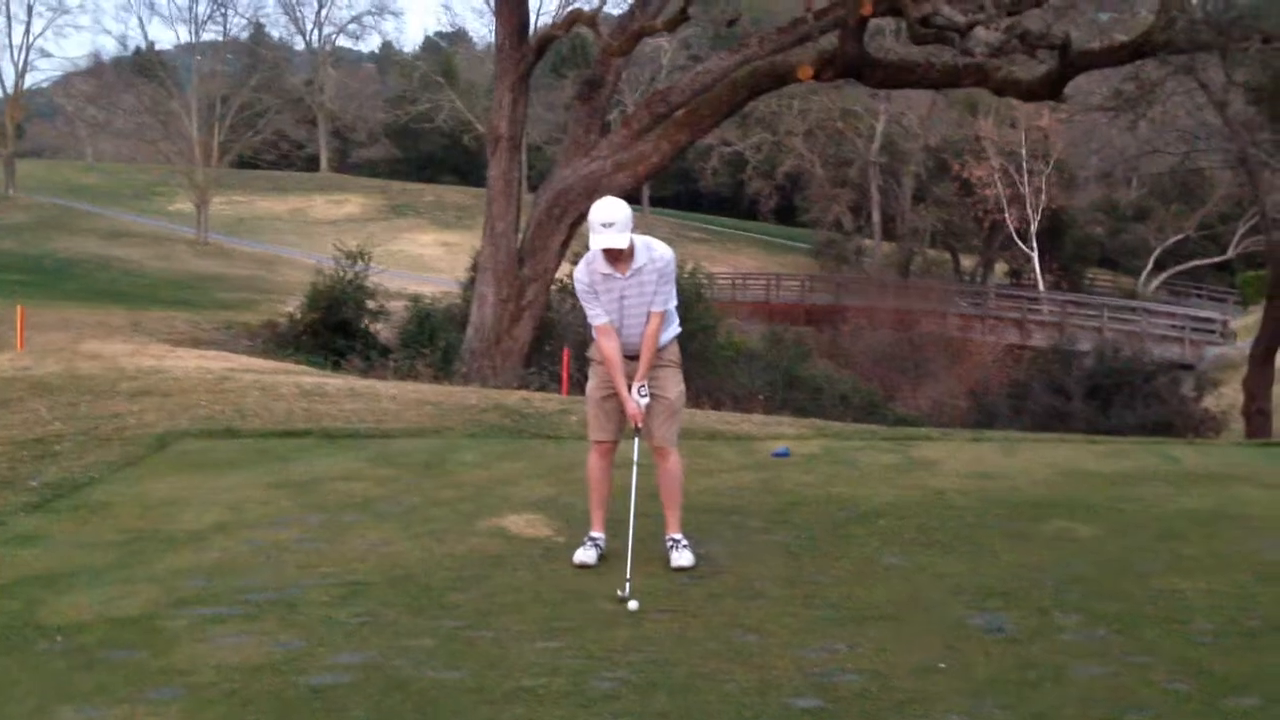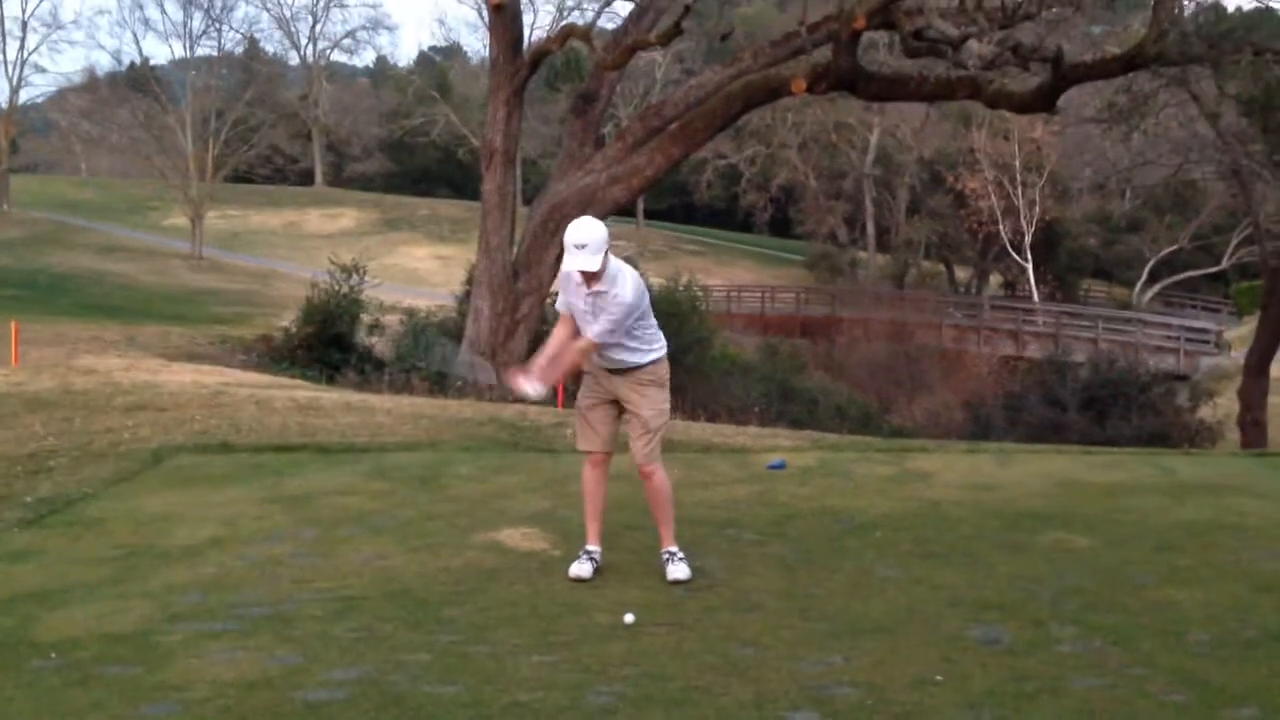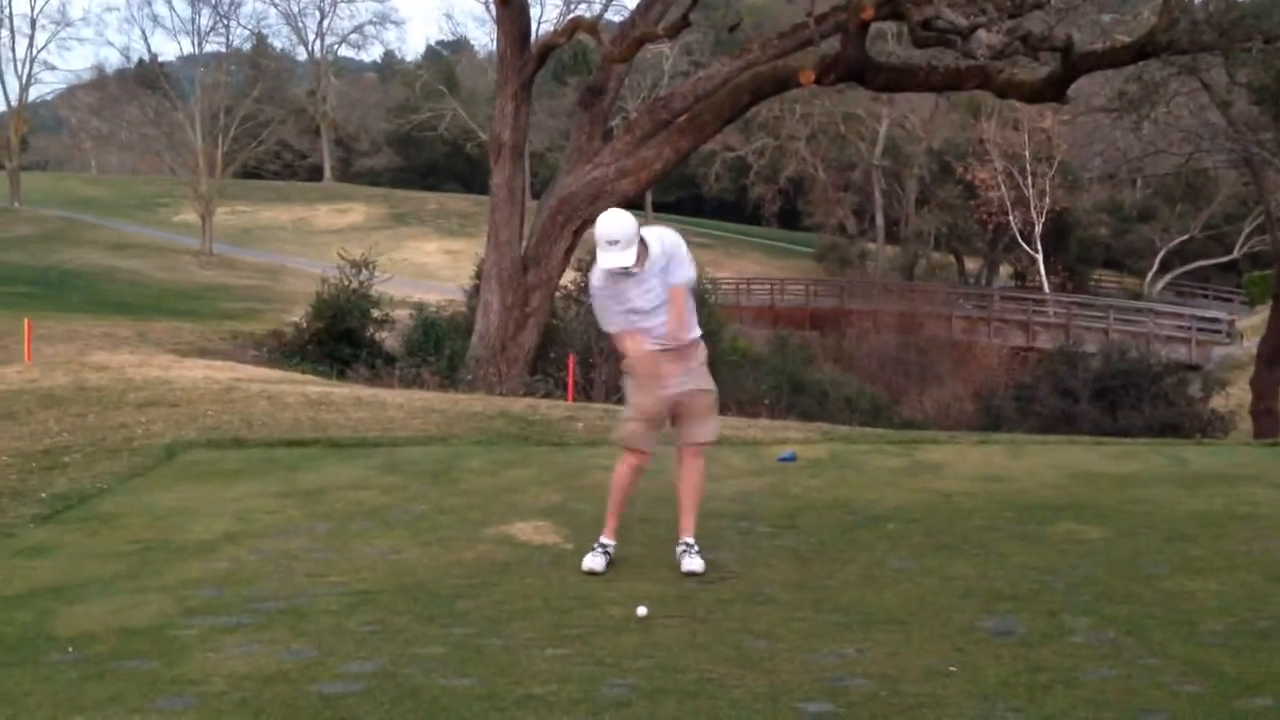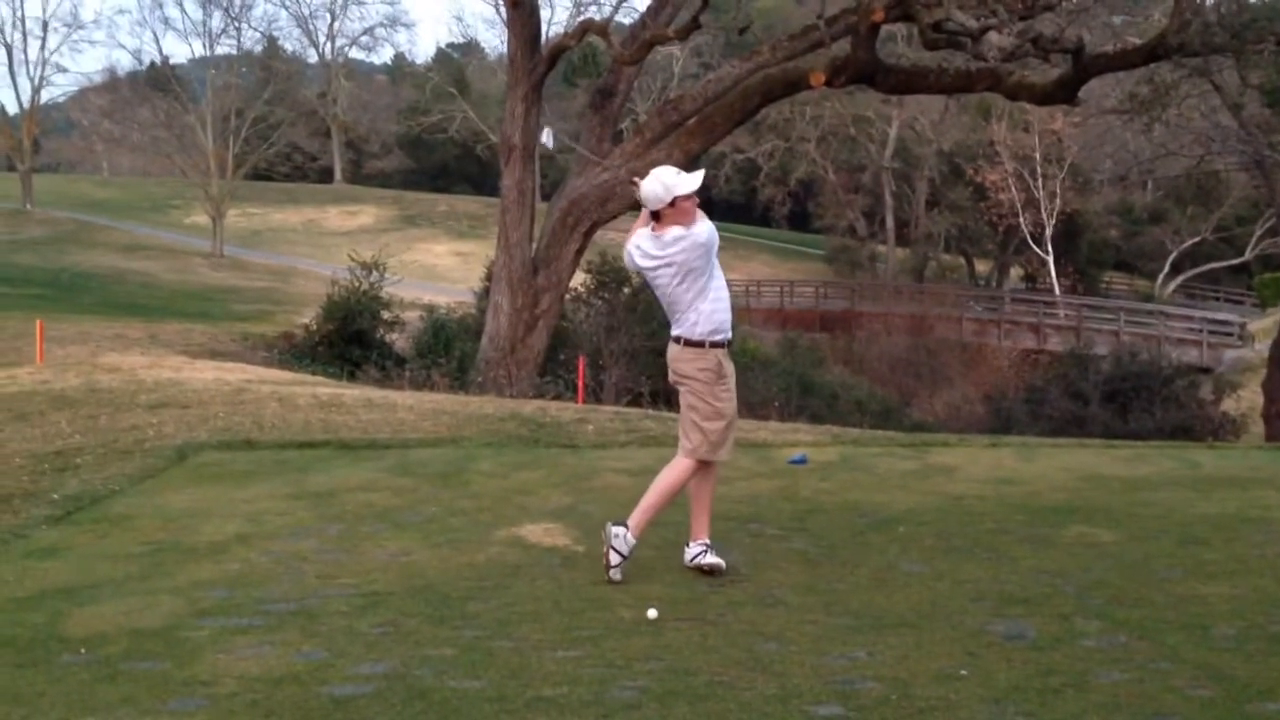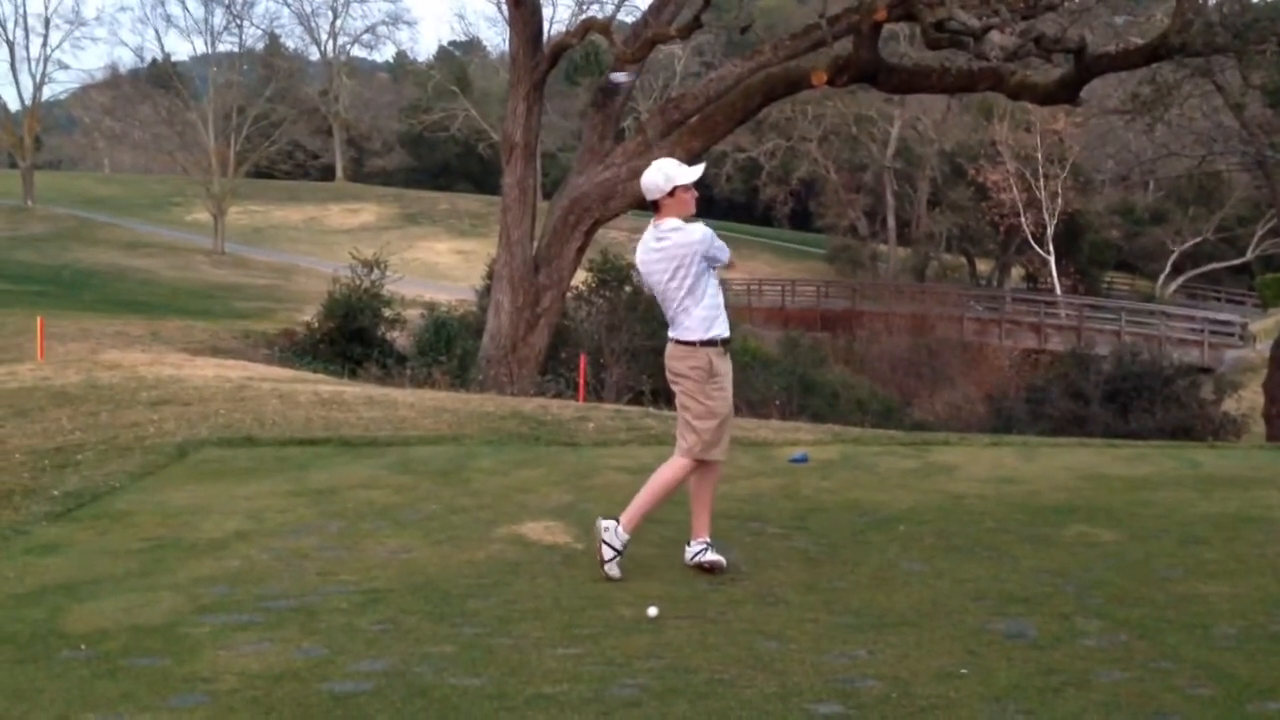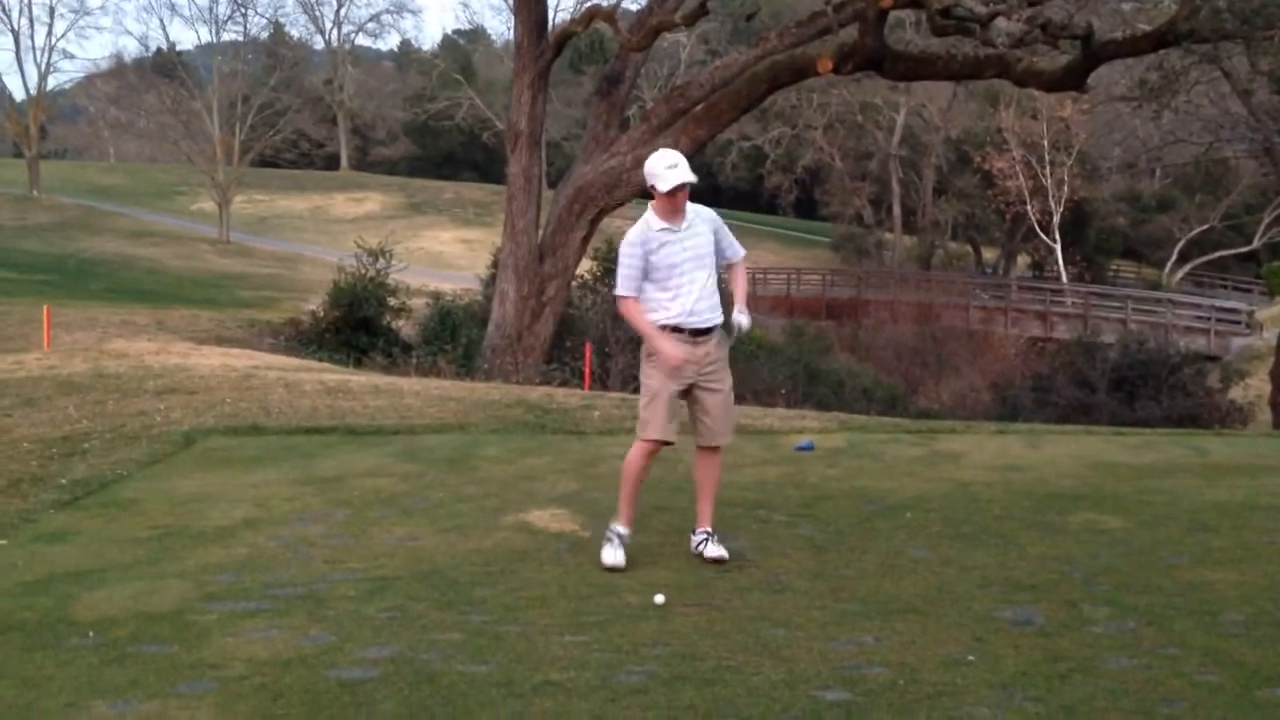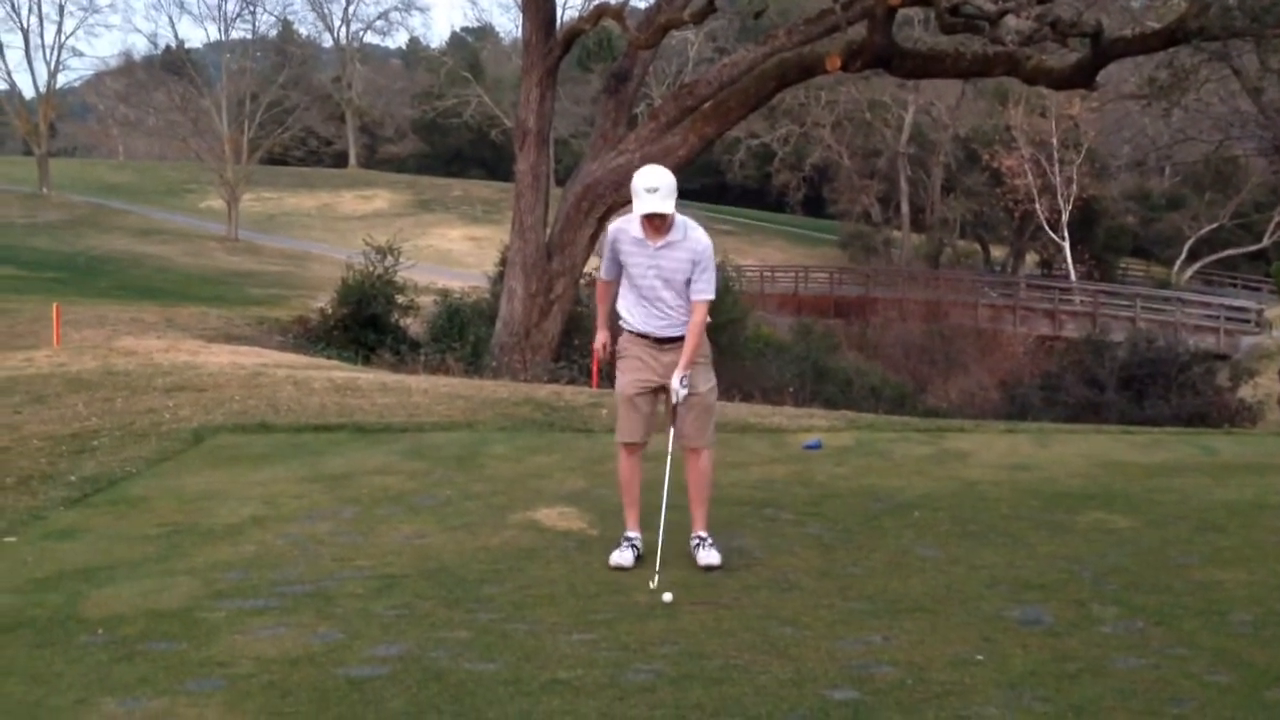
dt=0.7s
person 1, frame 1
left shoulder: (661, 258)
right shoulder: (585, 273)
left elbow: (655, 323)
right elbow: (606, 335)
left wrist: (641, 382)
right wrist: (625, 396)
left hip: (659, 356)
right hip: (609, 358)
left knee: (664, 447)
right knee: (601, 445)
left ankle: (674, 536)
right ankle: (596, 534)
person 1, frame 2
left shoulder: (625, 291)
right shoulder: (570, 274)
left elbow: (586, 346)
right elbow: (566, 325)
left wrist: (543, 382)
right wrist: (535, 370)
left hip: (643, 373)
right hip: (597, 371)
left knee: (647, 465)
right knee: (595, 459)
left ankle: (670, 549)
right ankle: (592, 548)
person 1, frame 3
left shoulder: (669, 243)
right shoulder: (602, 281)
left elbow: (679, 306)
right elbow: (628, 339)
left wrist: (682, 369)
right wrist: (659, 382)
left hip: (689, 353)
right hip: (645, 364)
left knee: (693, 449)
right knee: (634, 453)
left ankle: (686, 541)
right ankle: (607, 539)
person 1, frame 4
left shoulder: (641, 246)
right shoulder: (699, 239)
left elbow: (631, 251)
right elbow: (700, 217)
left wrist: (648, 204)
right wrist: (659, 197)
left hip: (691, 351)
right hip: (704, 356)
left knee: (709, 451)
right knee: (693, 454)
left ankle: (698, 543)
right ankle: (627, 531)
person 1, frame 5
left shoulder: (647, 245)
right shoulder: (696, 235)
right elbow: (727, 262)
left hip: (695, 351)
right hip: (702, 356)
left knee: (711, 451)
right knee: (691, 454)
left ankle: (699, 542)
right ankle: (619, 528)
person 1, frame 6
left shoulder: (707, 219)
right shoulder: (638, 238)
left elbow: (735, 260)
right elbow: (627, 302)
left wrist: (740, 305)
right wrist: (661, 343)
left hip: (711, 343)
right hip: (666, 347)
left knee: (712, 442)
right knee: (650, 441)
left ankle: (703, 532)
right ankle: (619, 528)
person 1, frame 7
left shoulder: (697, 242)
right shoulder: (618, 233)
left elbow: (700, 309)
right elbow: (607, 278)
left wrist: (682, 368)
right wrist: (602, 327)
left hip: (687, 346)
right hip: (637, 346)
left knee: (697, 445)
right knee: (629, 444)
left ankle: (700, 534)
right ankle: (631, 535)
